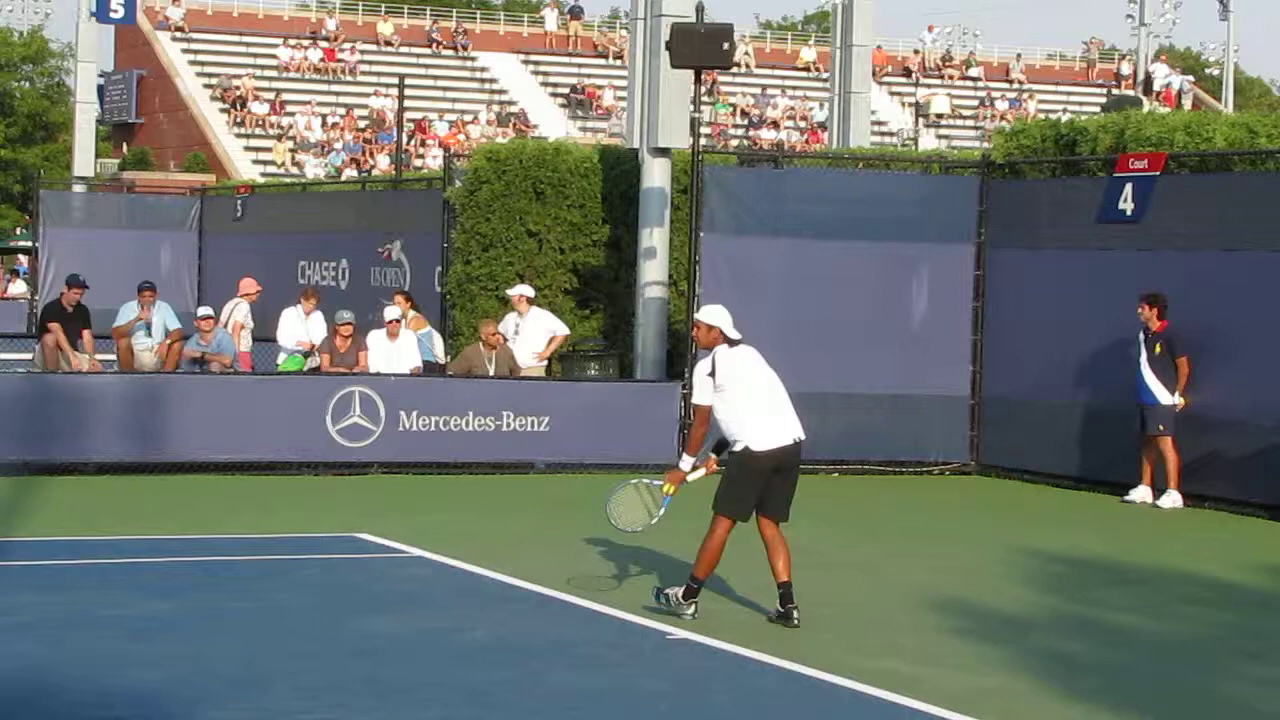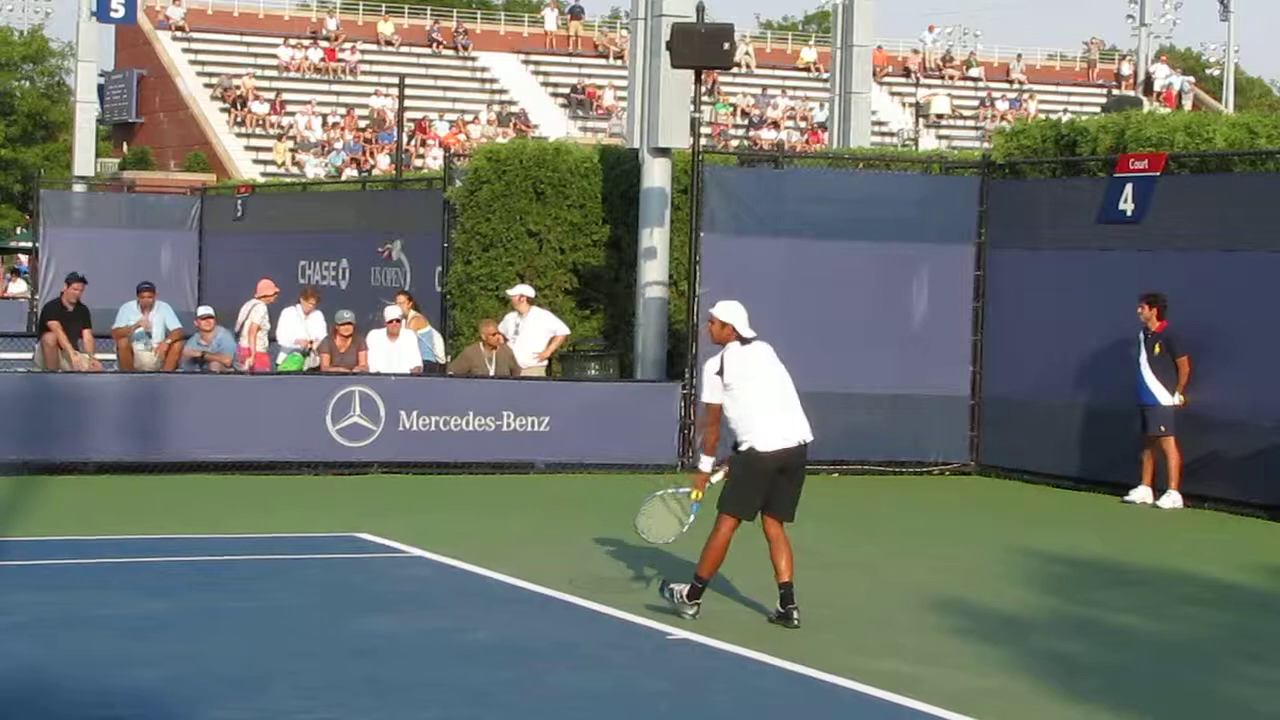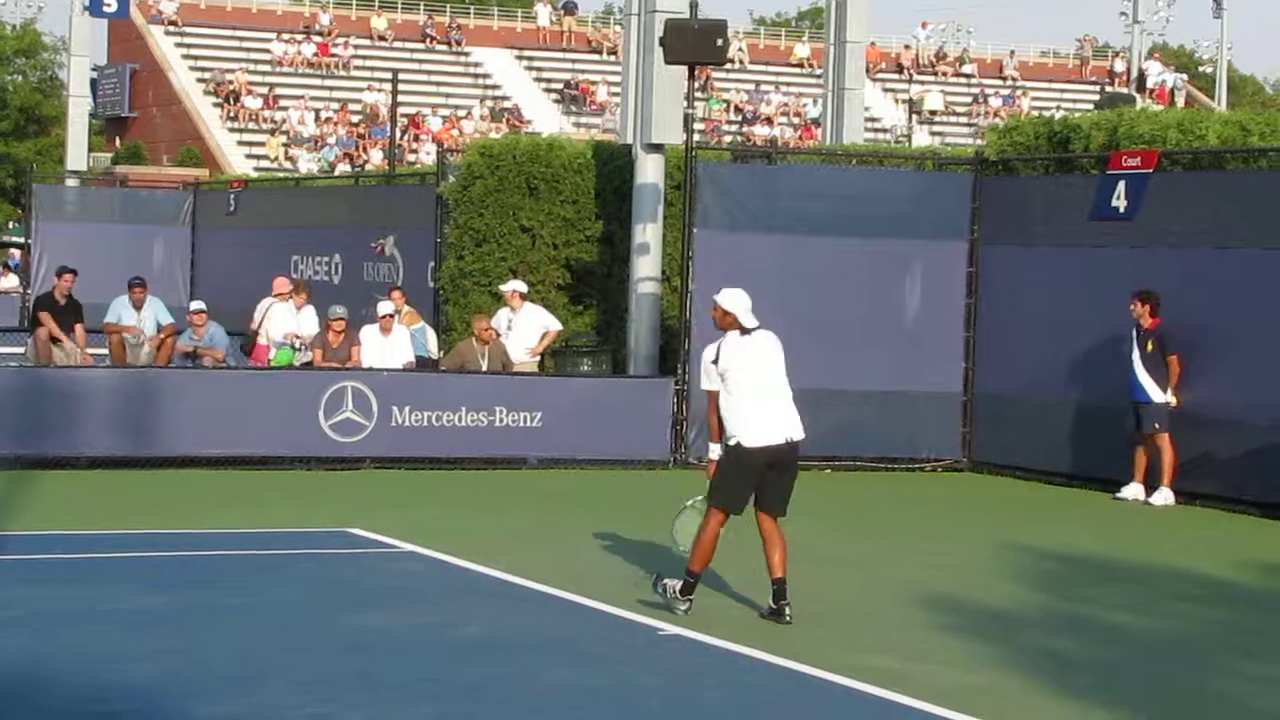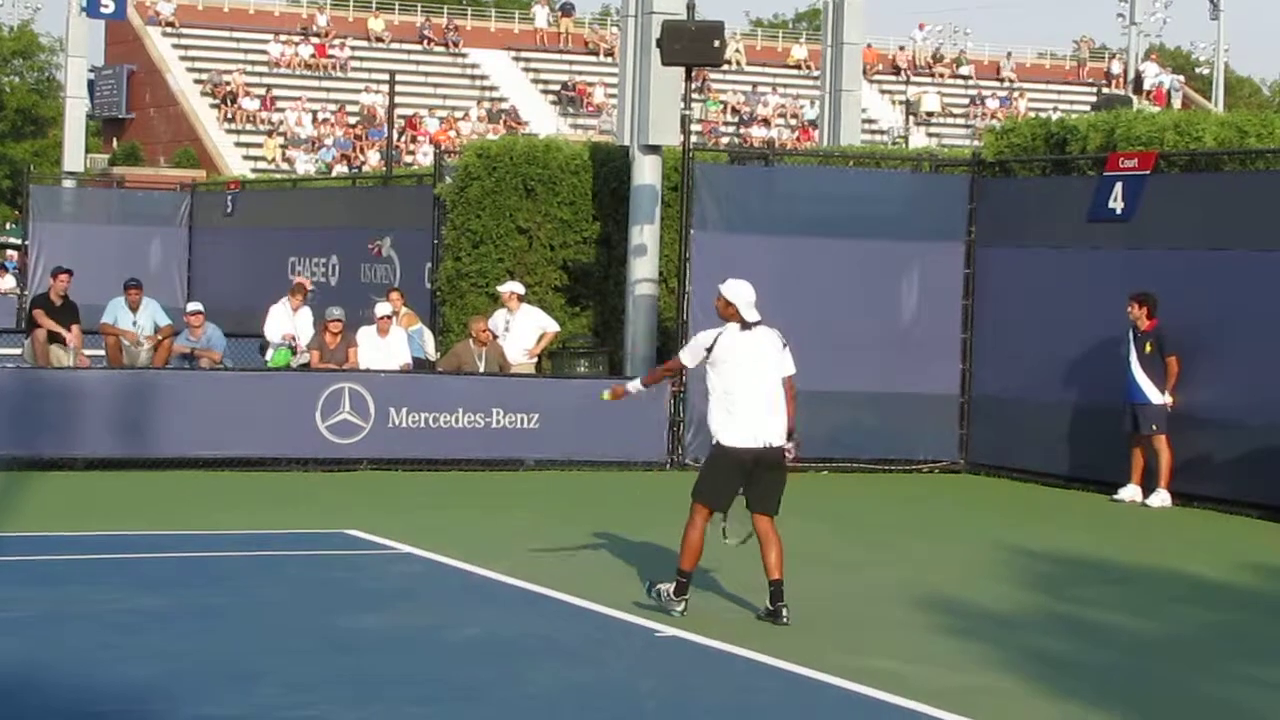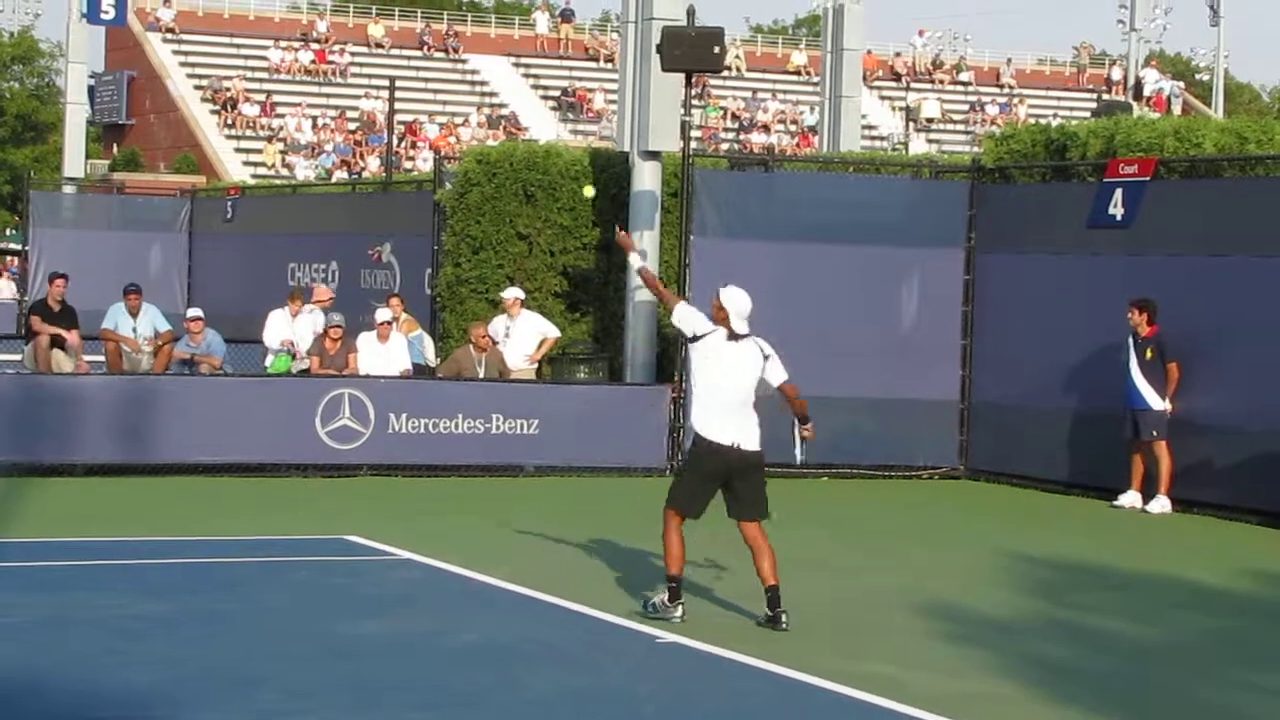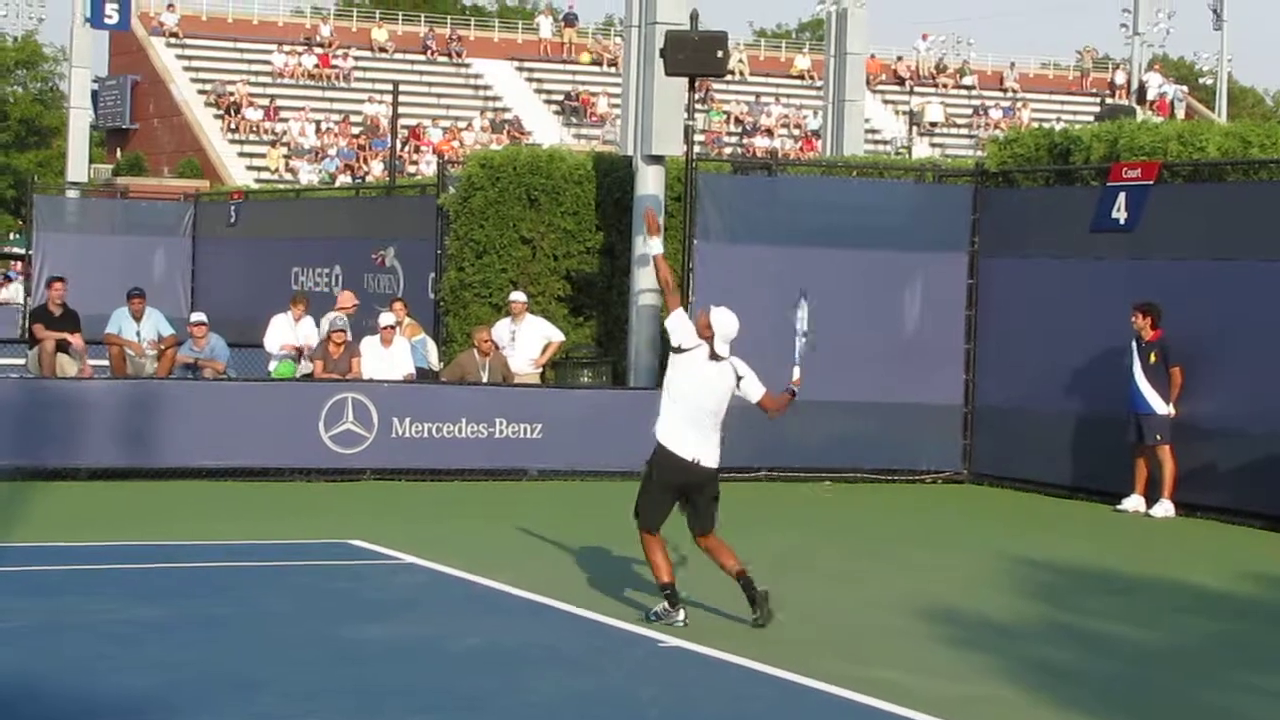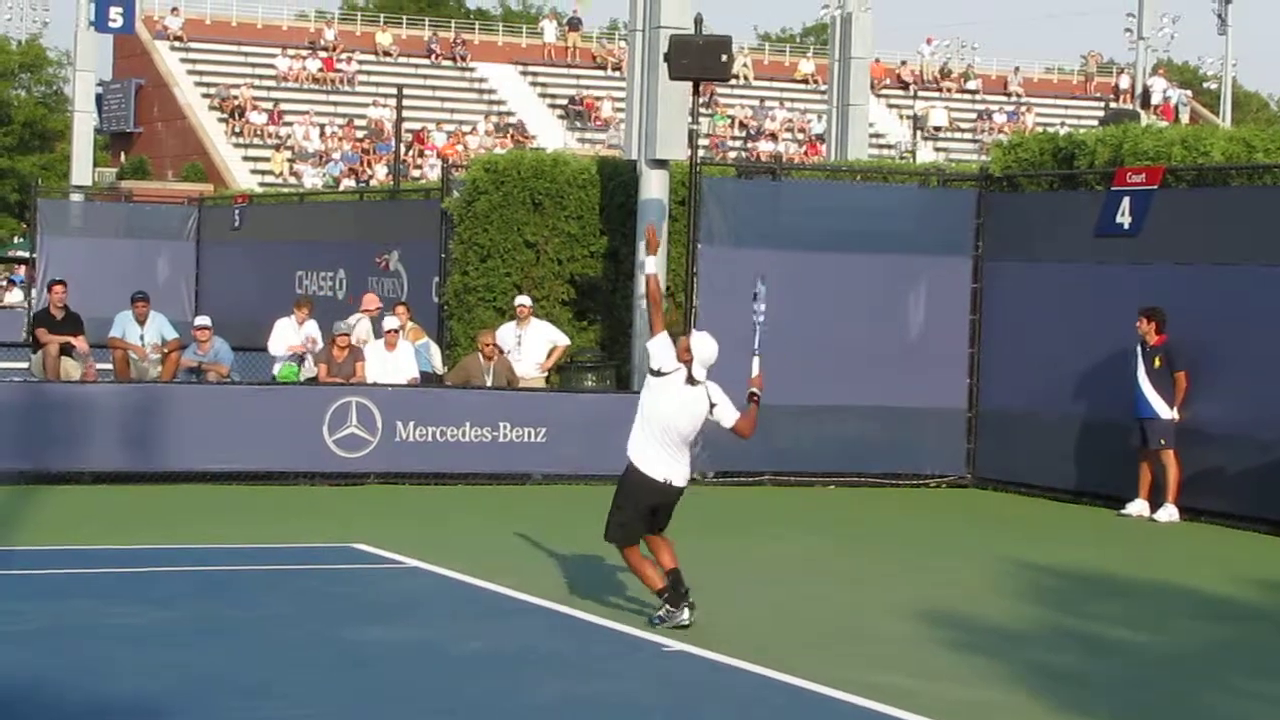
dt=0.2s
person 1, frame 1
left shoulder: (706, 367)
right shoulder: (750, 354)
left elbow: (701, 424)
left wrist: (682, 467)
right wrist: (719, 453)
left hip: (756, 450)
right hip: (789, 444)
left knee: (722, 523)
right knee: (769, 524)
left ankle: (687, 597)
right ankle: (787, 605)
person 1, frame 2
left shoulder: (717, 365)
right shoulder: (765, 351)
left elbow: (713, 422)
left wrist: (704, 468)
right wrist: (738, 454)
left hip: (762, 450)
right hip: (796, 445)
left knee: (726, 522)
right knee: (774, 524)
left ankle: (691, 597)
right ankle: (788, 606)
person 1, frame 3
left shoulder: (716, 352)
right shoulder: (770, 340)
left elbow: (714, 409)
left wrist: (714, 453)
left hip: (749, 445)
right hip: (788, 441)
left knee: (715, 515)
right knee: (768, 520)
left ankle: (684, 592)
right ankle: (780, 602)
person 1, frame 4
left shoulder: (713, 339)
right shoulder: (774, 339)
left elbow: (671, 369)
right elbow: (790, 392)
left wrist: (631, 387)
right wrist: (788, 439)
left hip: (733, 445)
right hip: (772, 446)
left knee: (700, 513)
right knee: (764, 521)
left ankle: (678, 593)
right ankle: (777, 603)
person 1, frame 5
left shoulder: (703, 333)
right shoulder: (760, 349)
left elbow: (664, 293)
right elbow: (791, 394)
left wrist: (632, 256)
right wrist: (805, 421)
left hip: (710, 448)
right hip: (749, 452)
left knee: (672, 519)
right knee: (752, 529)
left ankle: (672, 600)
right ankle: (775, 608)
person 1, frame 6
left shoulder: (686, 344)
right shoulder: (736, 369)
left elbow: (668, 289)
right elbow: (772, 405)
left wrist: (654, 241)
right wrist: (792, 390)
left hip: (671, 457)
right hip: (707, 466)
left knee: (648, 530)
right knee: (706, 536)
left ankle: (672, 605)
right ankle: (754, 593)
person 1, frame 7
left shoulder: (665, 368)
right shoulder: (710, 393)
left elbow: (655, 309)
right elbow: (746, 430)
left wrist: (651, 257)
right wrist: (755, 395)
left hip: (642, 476)
right hip: (675, 482)
left knee: (628, 546)
right knee: (654, 536)
left ankle: (675, 604)
right ankle: (678, 590)
person 2, frame 1
left shoulder: (1168, 336)
right shoulder: (1143, 334)
left elbow: (1183, 367)
left wrist: (1178, 395)
right wrist: (1144, 391)
left hip: (1162, 400)
right hip: (1146, 399)
left knee: (1165, 443)
right knee: (1148, 443)
left ankle: (1173, 493)
right ankle: (1145, 488)
person 2, frame 2
left shoulder: (1167, 336)
right shoulder: (1143, 334)
left elbow: (1184, 367)
left wrist: (1178, 394)
right wrist: (1144, 392)
left hip: (1163, 401)
right hip: (1146, 400)
left knee: (1167, 444)
right knee: (1148, 443)
left ankle: (1173, 494)
right ankle: (1145, 489)
person 2, frame 3
left shoulder: (1160, 333)
right shoulder: (1136, 331)
left elbow: (1174, 366)
left wrist: (1169, 393)
right wrist: (1137, 389)
left hip: (1156, 398)
right hip: (1139, 397)
left knee: (1162, 441)
right knee: (1141, 440)
left ankle: (1166, 491)
right ankle: (1137, 486)
person 2, frame 4
left shoulder: (1158, 334)
right shoulder: (1132, 333)
left elbow: (1173, 367)
left wrist: (1166, 393)
right wrist: (1133, 390)
left hip: (1153, 399)
right hip: (1135, 398)
left knee: (1159, 442)
right knee: (1136, 442)
left ankle: (1163, 492)
right ankle: (1134, 487)
person 2, frame 5
left shoulder: (1158, 340)
right shoulder: (1132, 339)
left elbow: (1174, 373)
left wrist: (1166, 399)
right wrist: (1133, 396)
left hip: (1153, 405)
right hip: (1135, 404)
left knee: (1159, 448)
right knee: (1136, 448)
left ankle: (1162, 499)
right ankle: (1134, 493)
person 2, frame 6
left shoulder: (1162, 344)
right shoulder: (1135, 343)
left elbow: (1177, 377)
left wrist: (1170, 404)
right wrist: (1136, 401)
left hip: (1157, 409)
right hip: (1139, 408)
left knee: (1163, 452)
right knee: (1140, 452)
left ankle: (1166, 503)
right ankle: (1138, 498)
person 2, frame 7
left shoulder: (1167, 349)
right shoulder: (1140, 348)
left elbow: (1181, 382)
left wrist: (1174, 409)
right wrist: (1141, 405)
left hip: (1161, 414)
right hip: (1143, 413)
left knee: (1167, 457)
right knee: (1145, 457)
left ankle: (1170, 507)
right ankle: (1142, 503)
